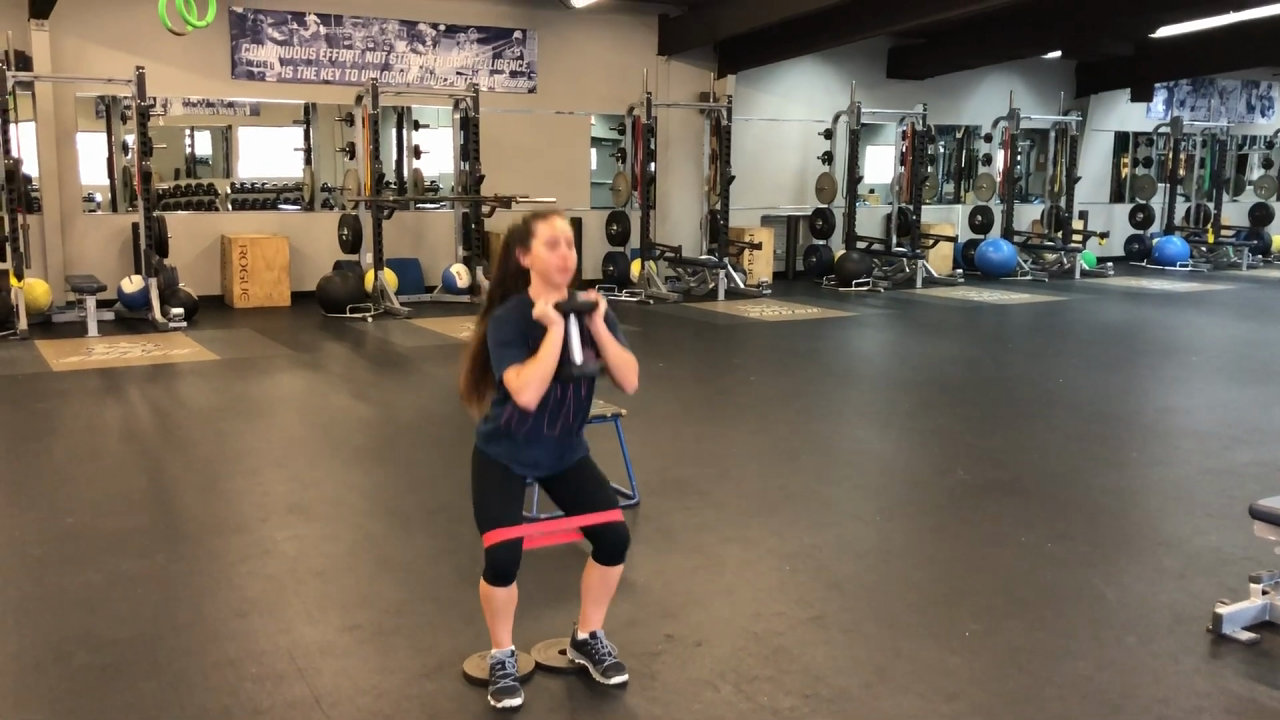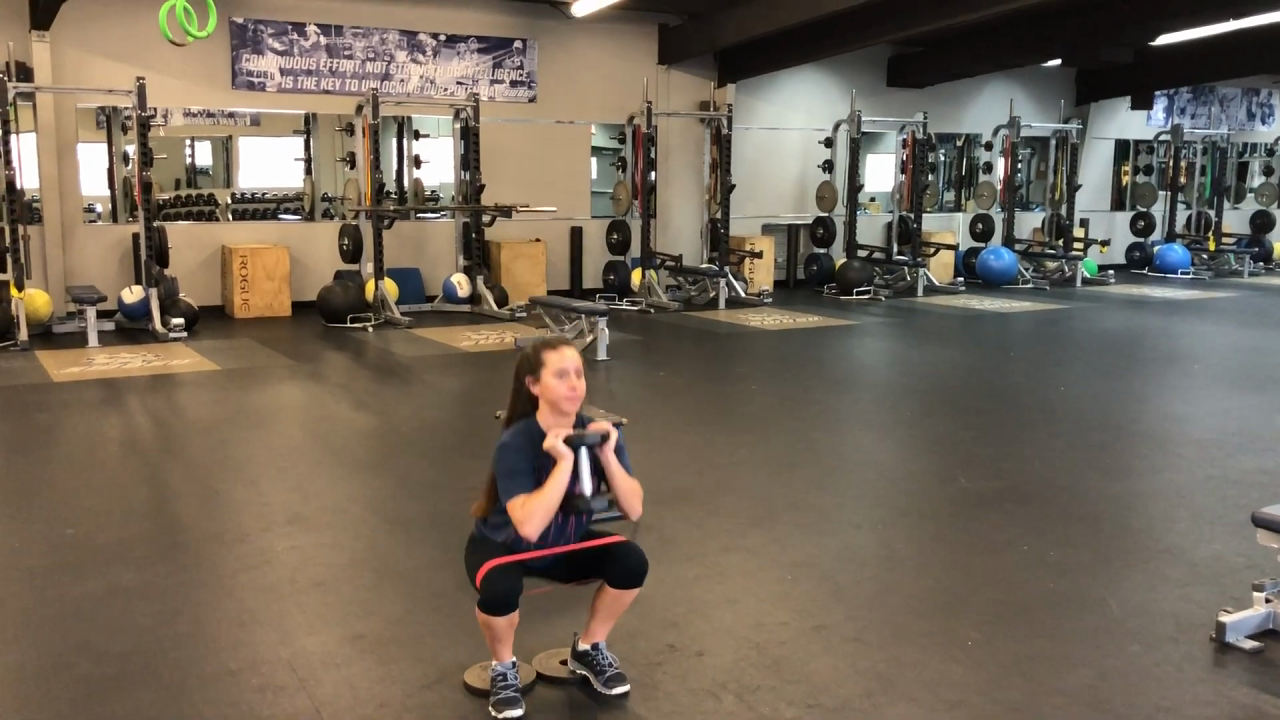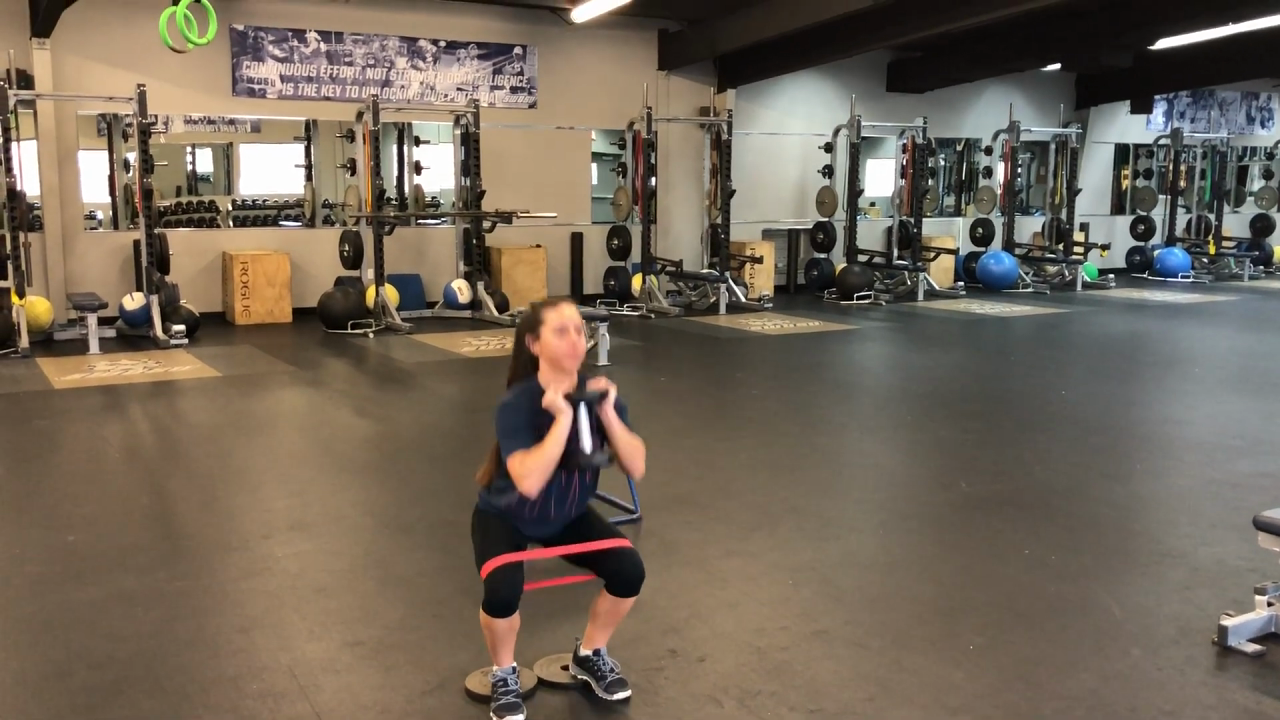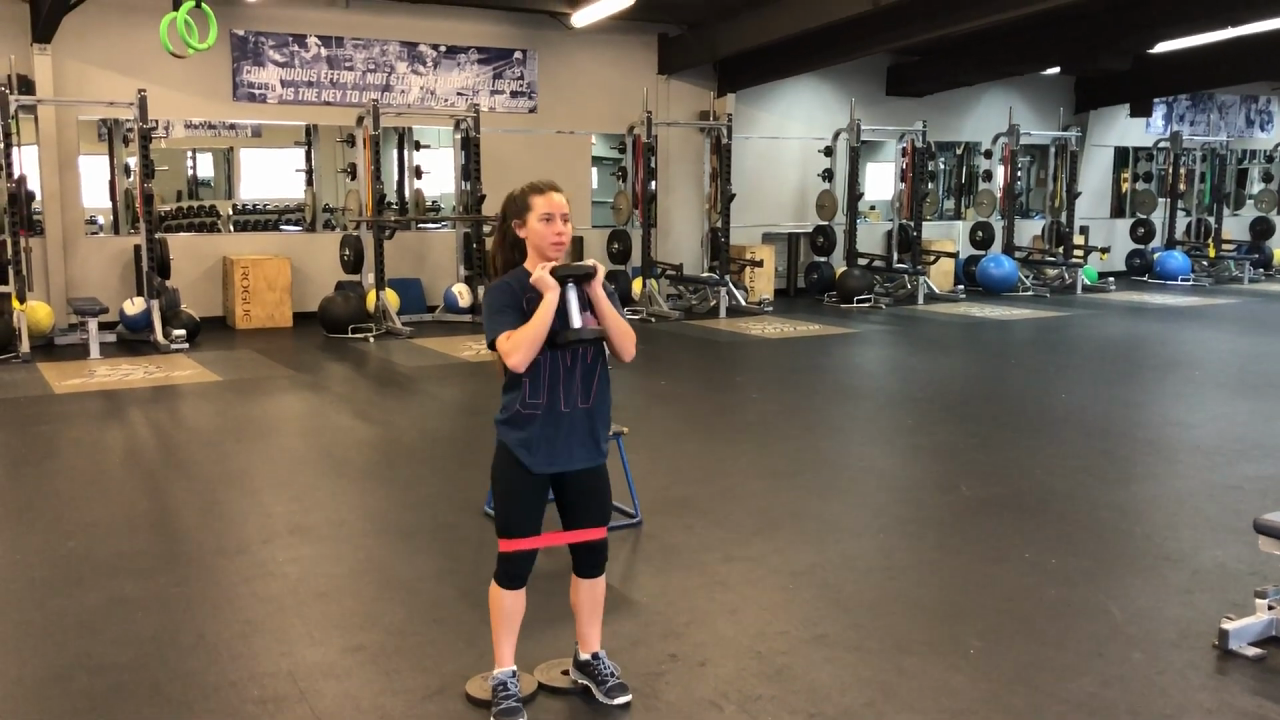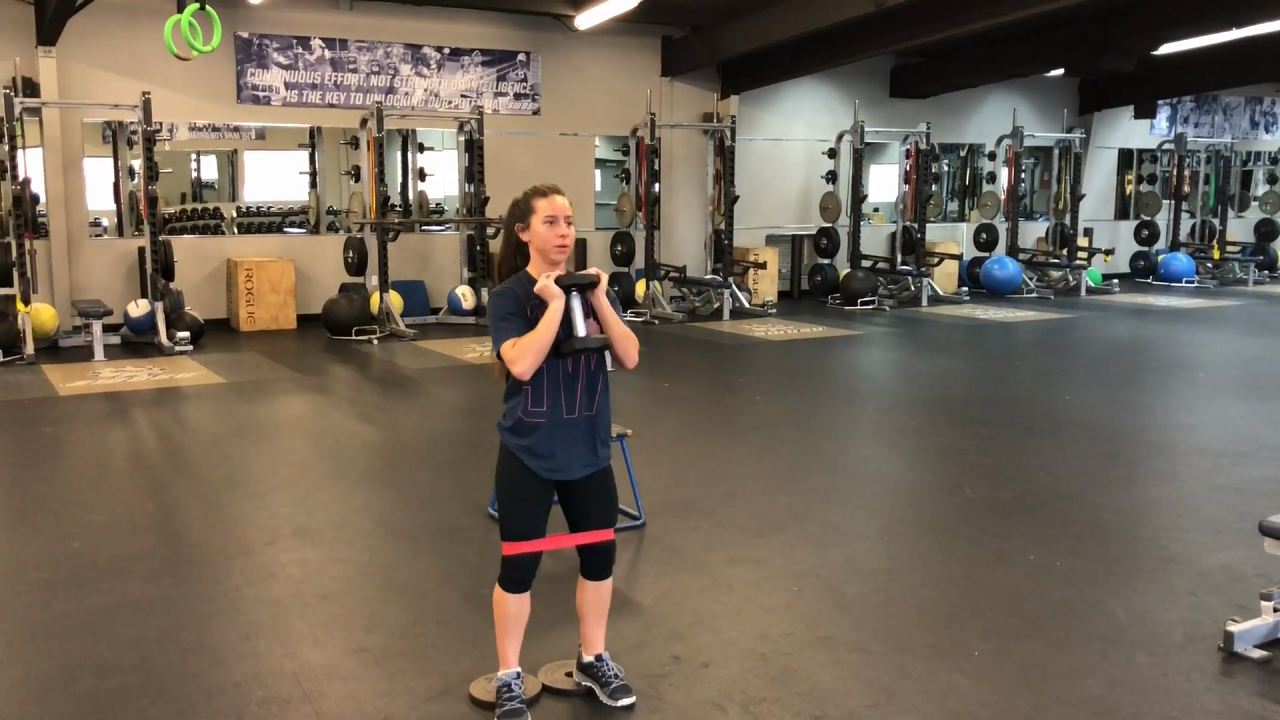
dt=0.4s
person 1, frame 1
left shoulder: (590, 308)
right shoulder: (509, 318)
left elbow: (629, 381)
right elbow: (526, 394)
left wrist: (596, 325)
right wrist: (555, 326)
left hip: (565, 451)
right hip: (503, 455)
left knee: (614, 537)
right knee: (503, 557)
left ankle: (587, 639)
right ankle: (502, 656)
person 1, frame 2
left shoulder: (596, 432)
right shoulder: (515, 444)
left elbow: (634, 509)
right elbow: (529, 527)
left wrist: (607, 455)
right wrist: (565, 461)
left hip: (565, 542)
right hip: (502, 545)
left knee: (632, 563)
right knee: (500, 591)
left ankle: (588, 649)
right ankle: (503, 670)
person 1, frame 3
left shoulder: (597, 396)
right shoulder: (517, 405)
left elbow: (637, 468)
right elbow: (529, 483)
left wrist: (609, 414)
right wrist: (562, 419)
left hip: (569, 516)
right hip: (507, 519)
left knee: (628, 572)
right knee: (503, 591)
left ankle: (590, 655)
right ankle: (503, 675)
person 1, frame 4
left shoulder: (589, 282)
right shoulder: (506, 290)
left elbow: (627, 351)
right elbow: (516, 357)
left wrist: (595, 292)
right wrist: (550, 294)
left hip: (584, 447)
right hip: (525, 449)
left knee: (591, 555)
right knee: (515, 562)
left ankle: (589, 659)
person 1, frame 5
left shoulder: (591, 287)
right shoulder: (509, 296)
left elbow: (629, 358)
right elbow: (521, 364)
left wrist: (599, 300)
right wrist: (556, 303)
left hip: (588, 451)
right hip: (529, 454)
left knee: (599, 557)
right knee: (520, 566)
left ankle: (593, 661)
